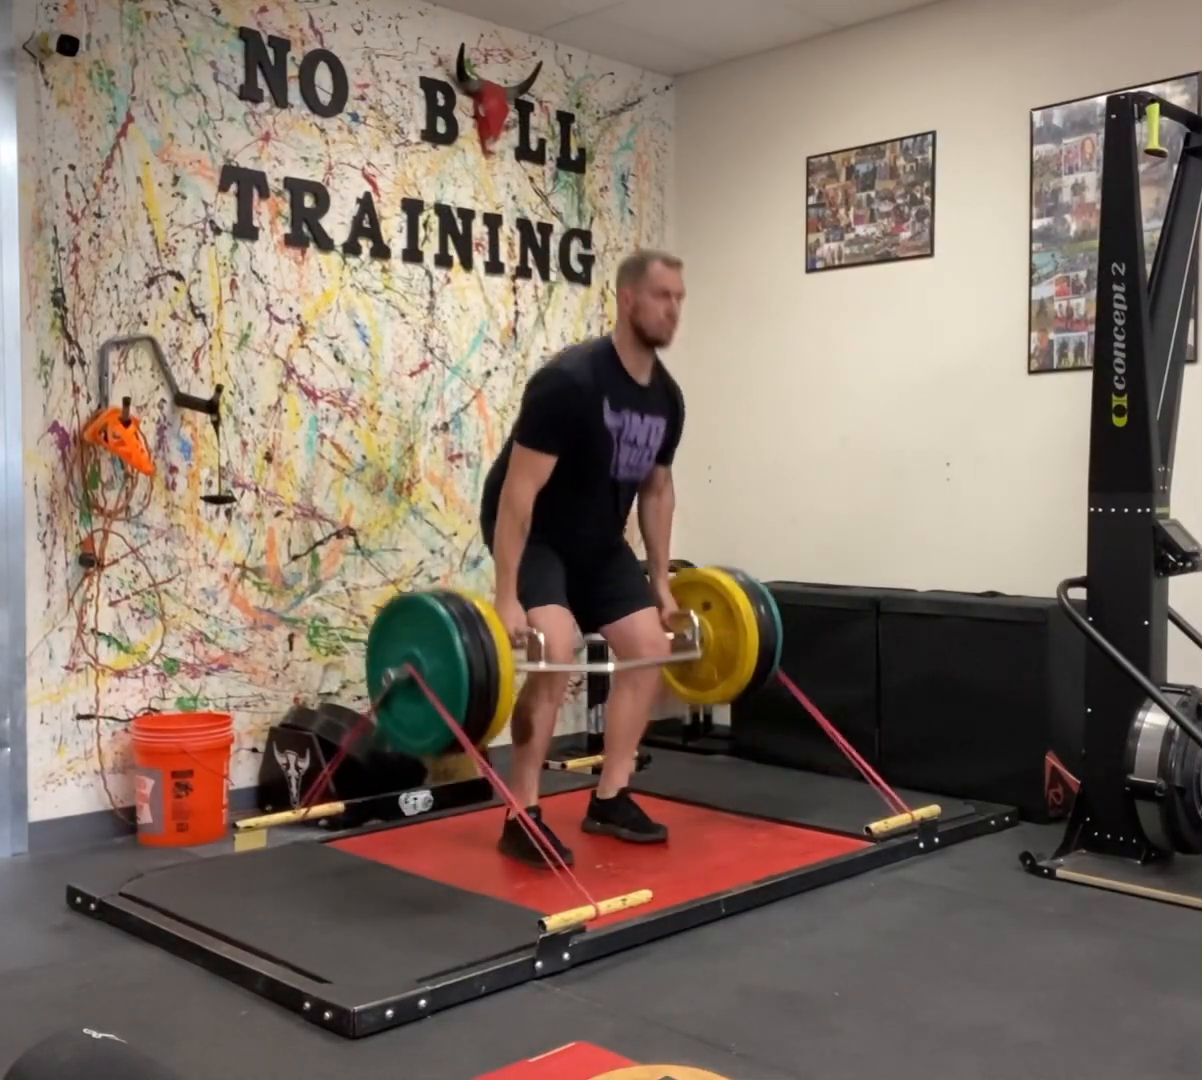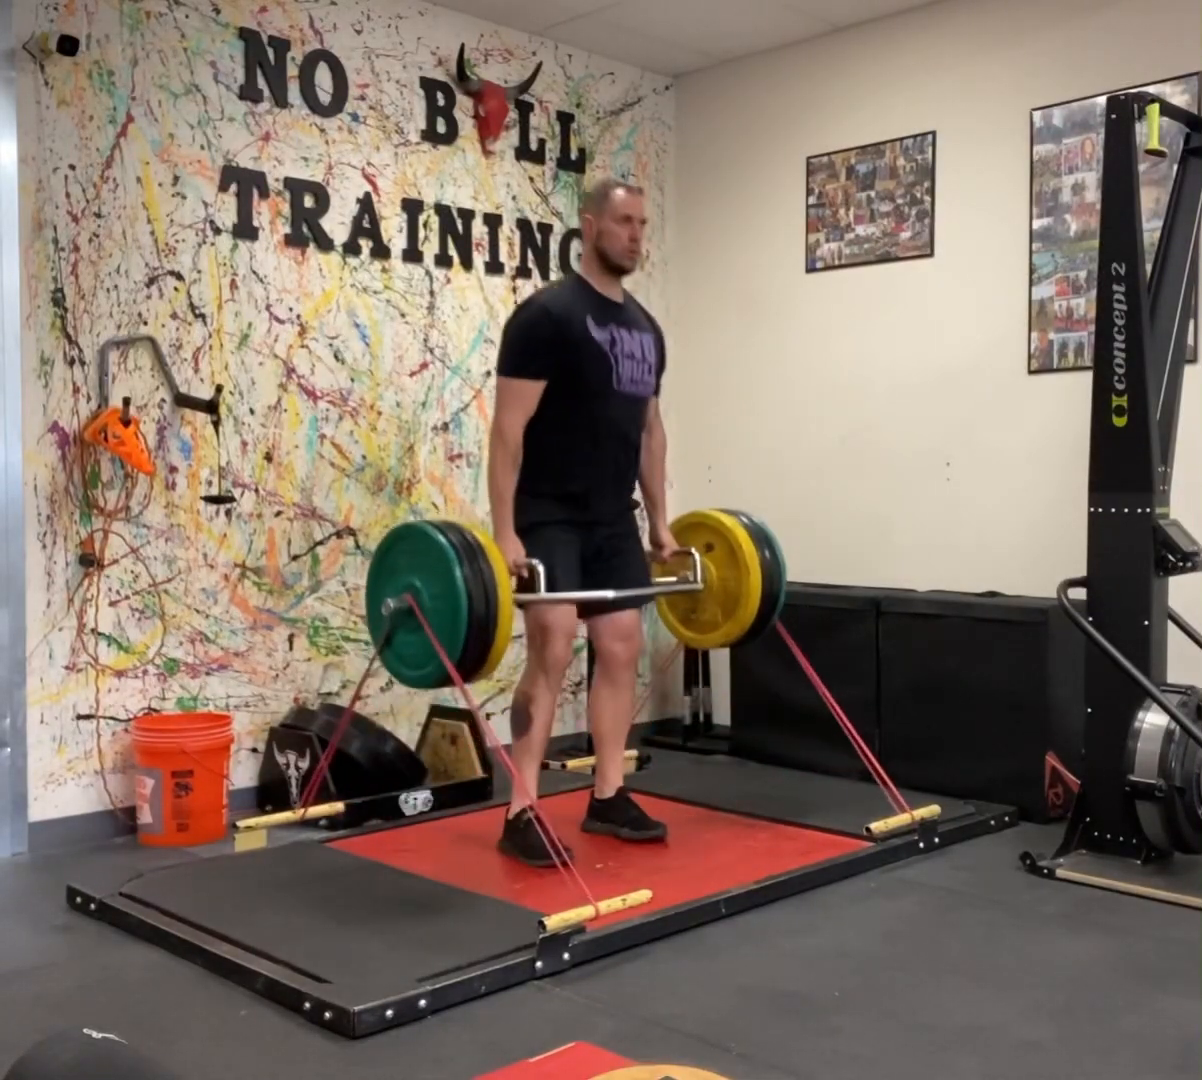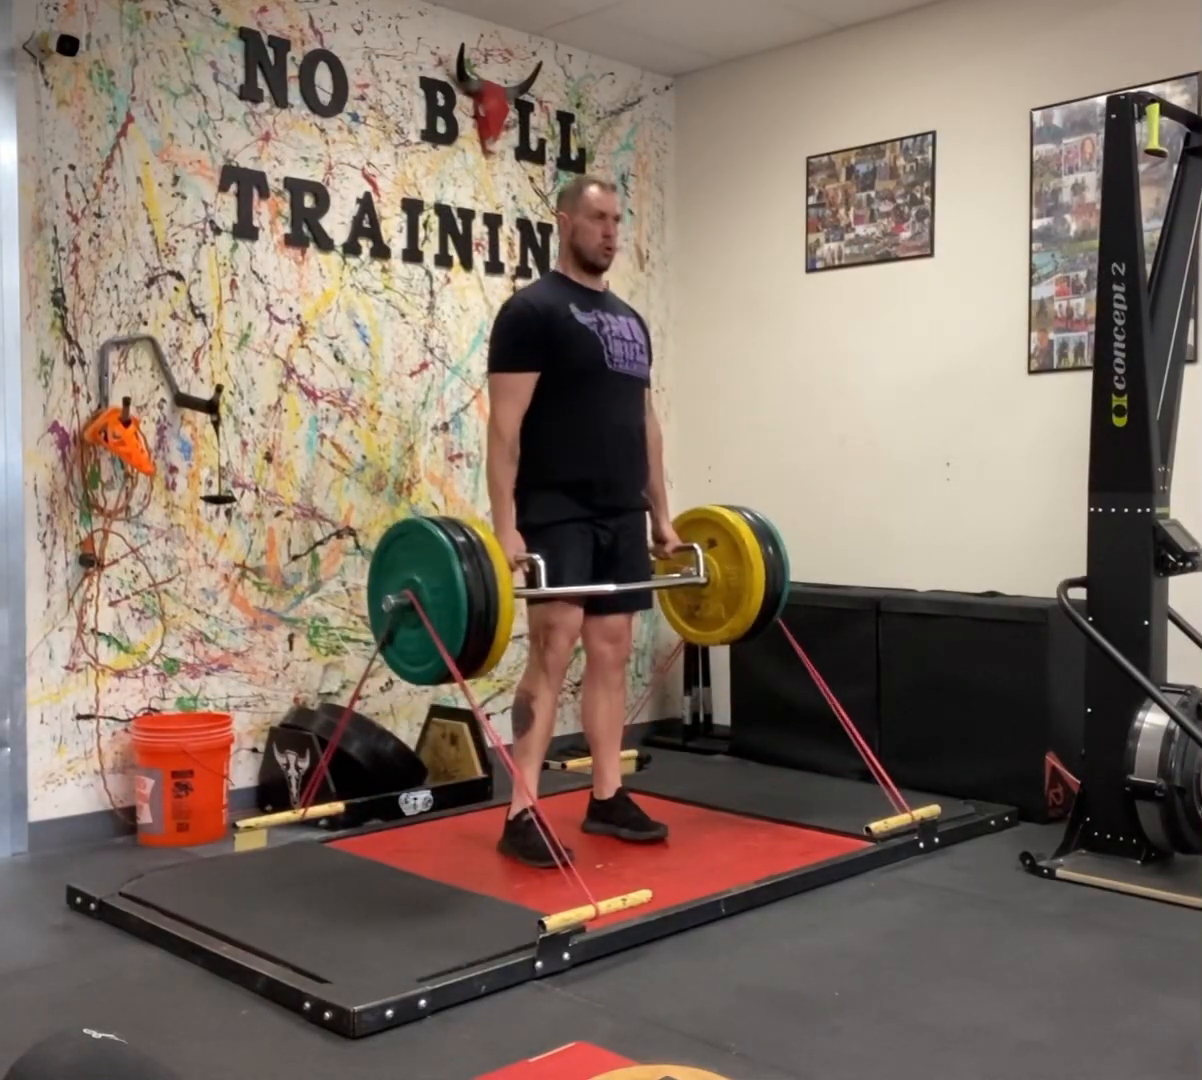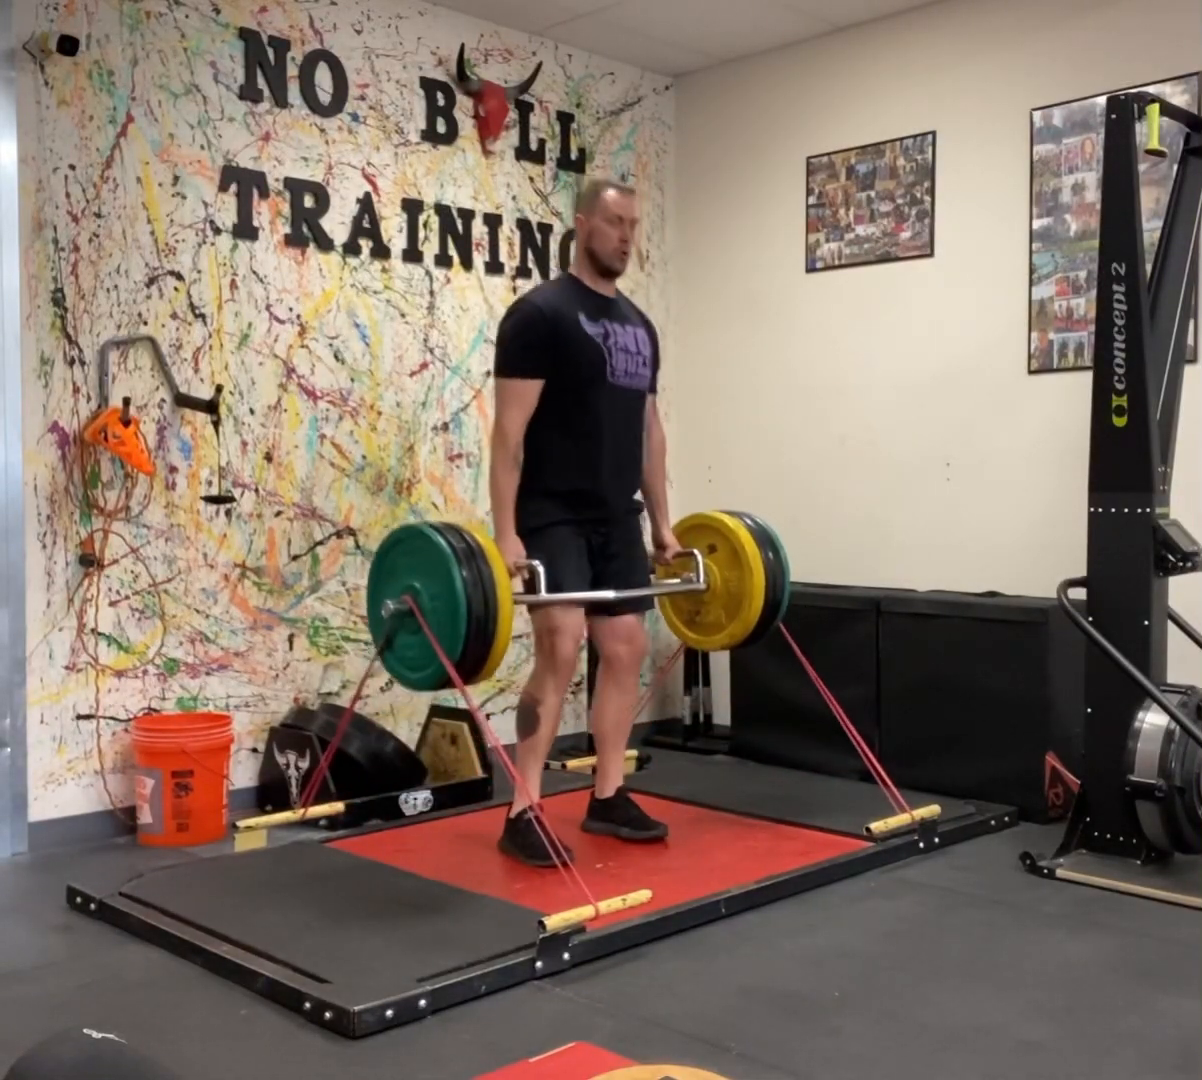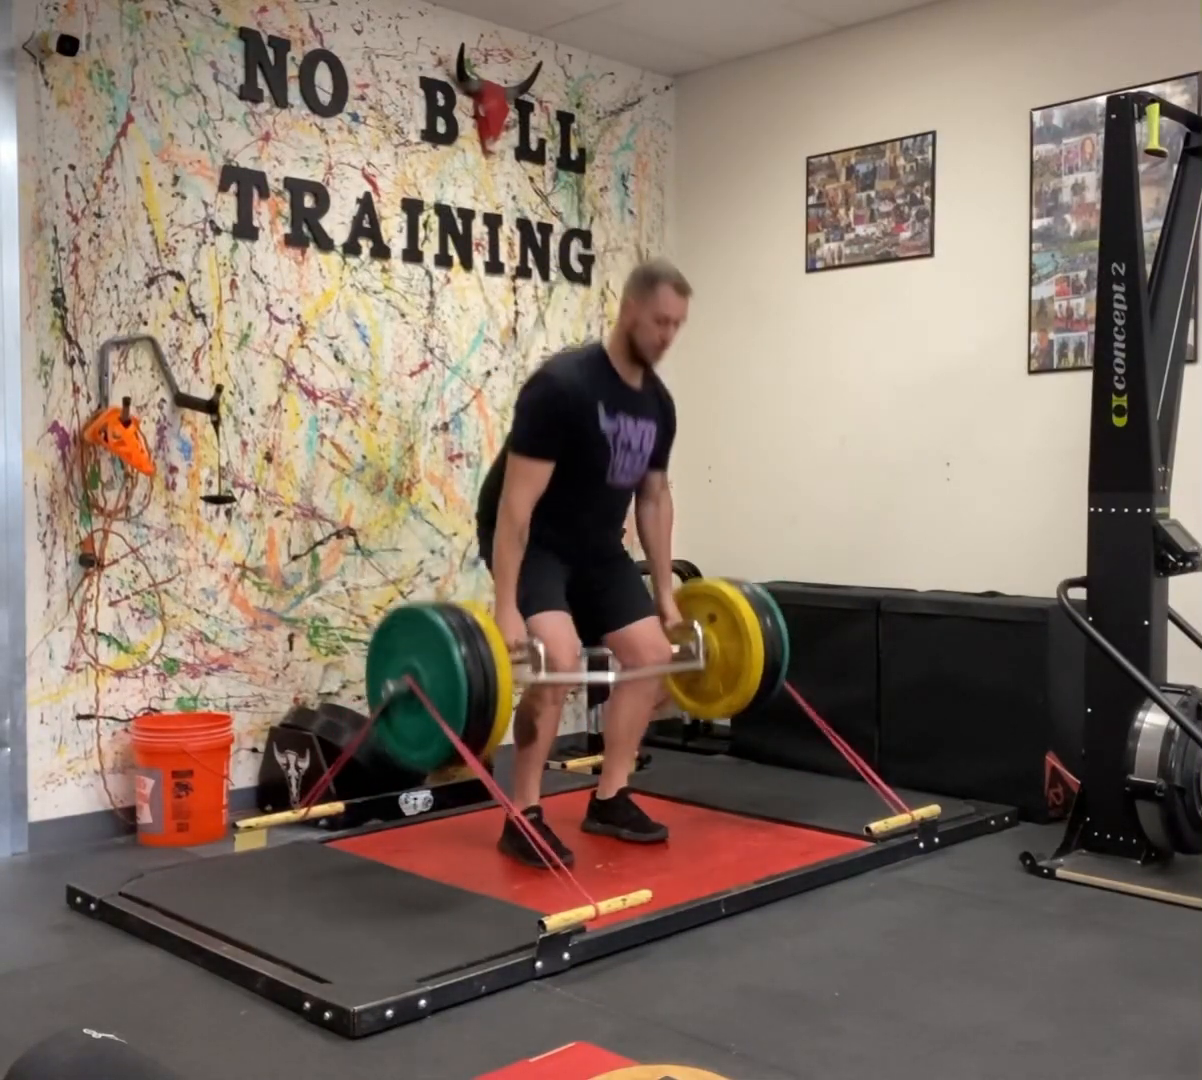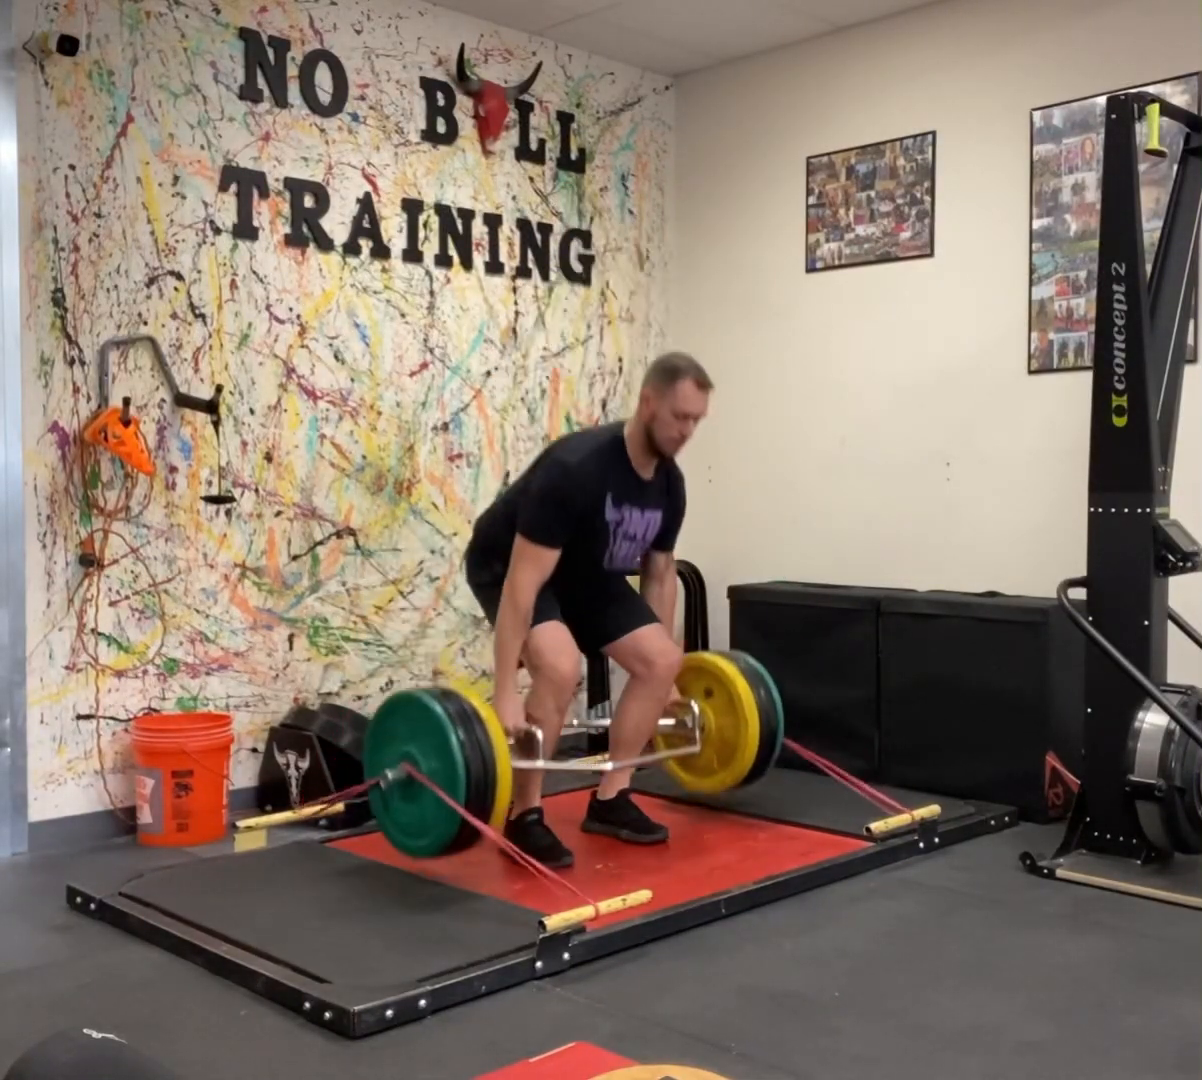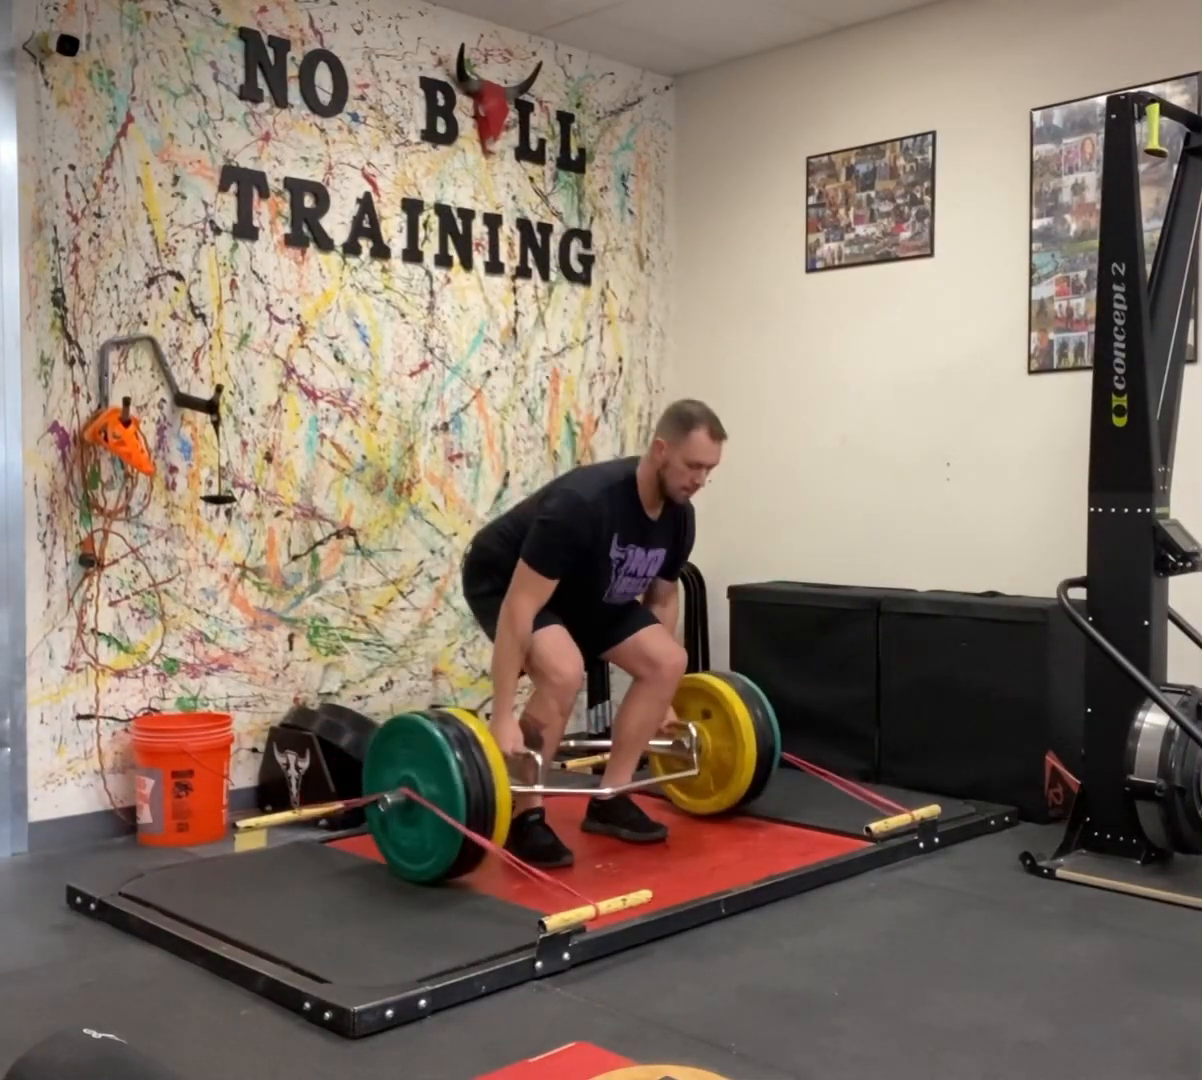
dt=0.2s
person 1, frame 1
left shoulder: (666, 396)
right shoulder: (568, 381)
left elbow: (657, 492)
right elbow: (519, 492)
left wrist: (661, 584)
right wrist: (507, 603)
left hip: (599, 538)
right hip: (537, 537)
left knee: (652, 647)
right knee: (556, 658)
left ankle: (609, 799)
right ankle: (521, 816)
person 1, frame 2
left shoulder: (646, 327)
right shoulder: (547, 313)
left elbow: (650, 428)
right elbow: (509, 427)
left wrist: (659, 520)
right wrist: (504, 533)
left hip: (613, 515)
right hip: (549, 515)
left knee: (621, 651)
right knee: (552, 653)
left ankle: (608, 798)
right ankle: (521, 814)
person 1, frame 3
left shoulder: (629, 319)
right shoulder: (533, 309)
left elbow: (645, 420)
right elbow: (505, 423)
left wrist: (660, 514)
right wrist: (505, 526)
left hip: (622, 513)
right hip: (556, 513)
left knee: (610, 655)
right knee: (553, 654)
left ankle: (606, 799)
right ankle: (522, 815)
person 1, frame 4
left shoulder: (637, 323)
right shoulder: (541, 312)
left elbow: (648, 426)
right elbow: (509, 424)
left wrist: (661, 521)
right wrist: (506, 533)
left hip: (616, 518)
right hip: (551, 516)
left knee: (624, 650)
right knee: (560, 652)
left ankle: (607, 799)
right ankle: (522, 815)
person 1, frame 5
left shoulder: (658, 402)
right shoulder: (564, 385)
left elbow: (655, 499)
right elbow: (518, 500)
left wrist: (666, 594)
right wrist: (507, 611)
left hip: (596, 546)
right hip: (532, 541)
left knee: (650, 655)
right knee: (559, 660)
left ankle: (609, 799)
right ankle: (523, 814)
person 1, frame 6
left shoulder: (669, 484)
right shoulder: (575, 469)
left elbow: (659, 574)
right elbow: (523, 581)
left wrist: (667, 661)
right wrist: (505, 695)
left hip: (589, 577)
right hip: (506, 567)
left knee: (662, 662)
right knee: (561, 668)
left ankle: (609, 800)
right ankle: (523, 816)
person 1, frame 7
left shoulder: (678, 518)
right shoulder: (583, 505)
left elbow: (664, 598)
right elbow: (519, 609)
left wrist: (666, 704)
right wrist: (502, 718)
right hip: (502, 581)
left knee: (667, 663)
right knee: (564, 672)
left ankle: (609, 800)
right ankle: (524, 818)
